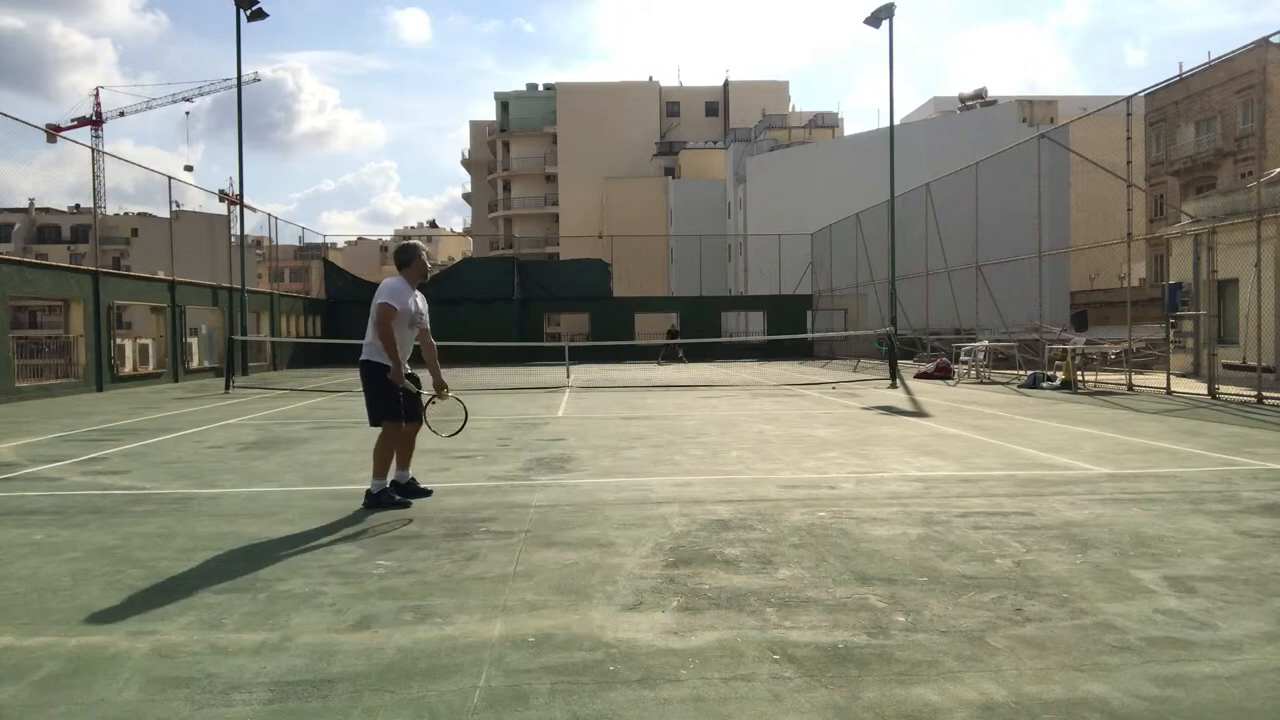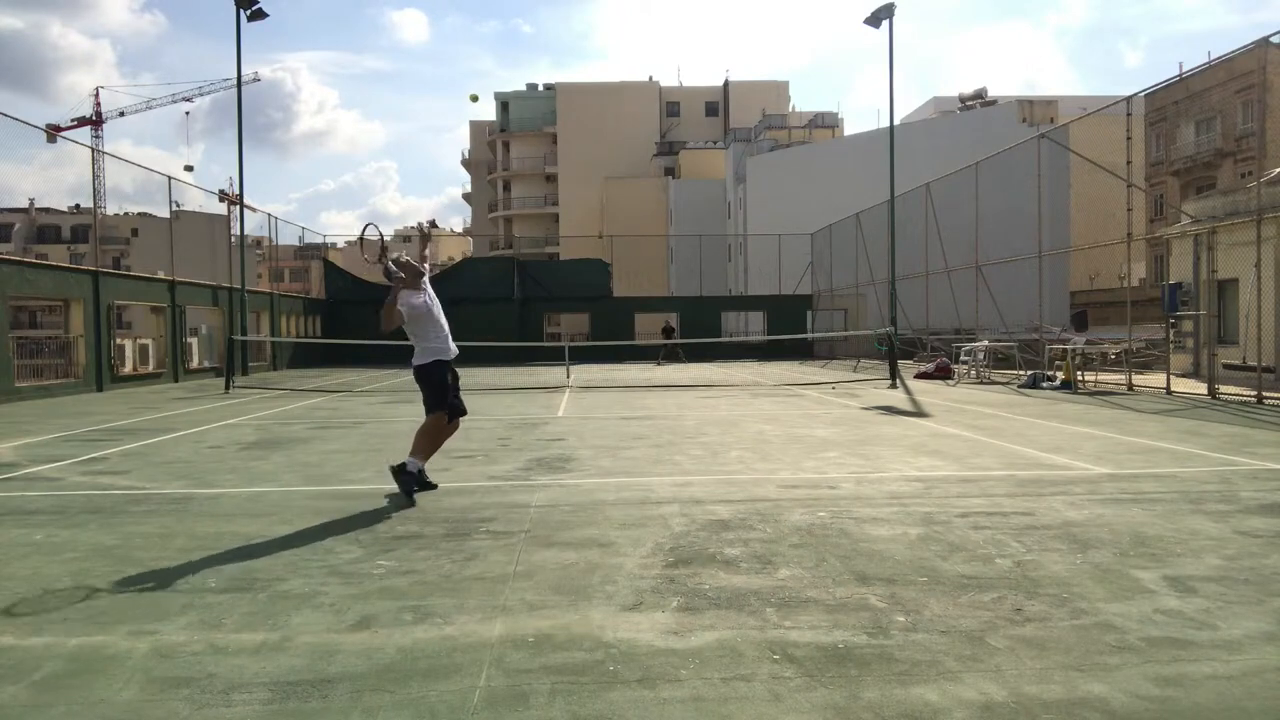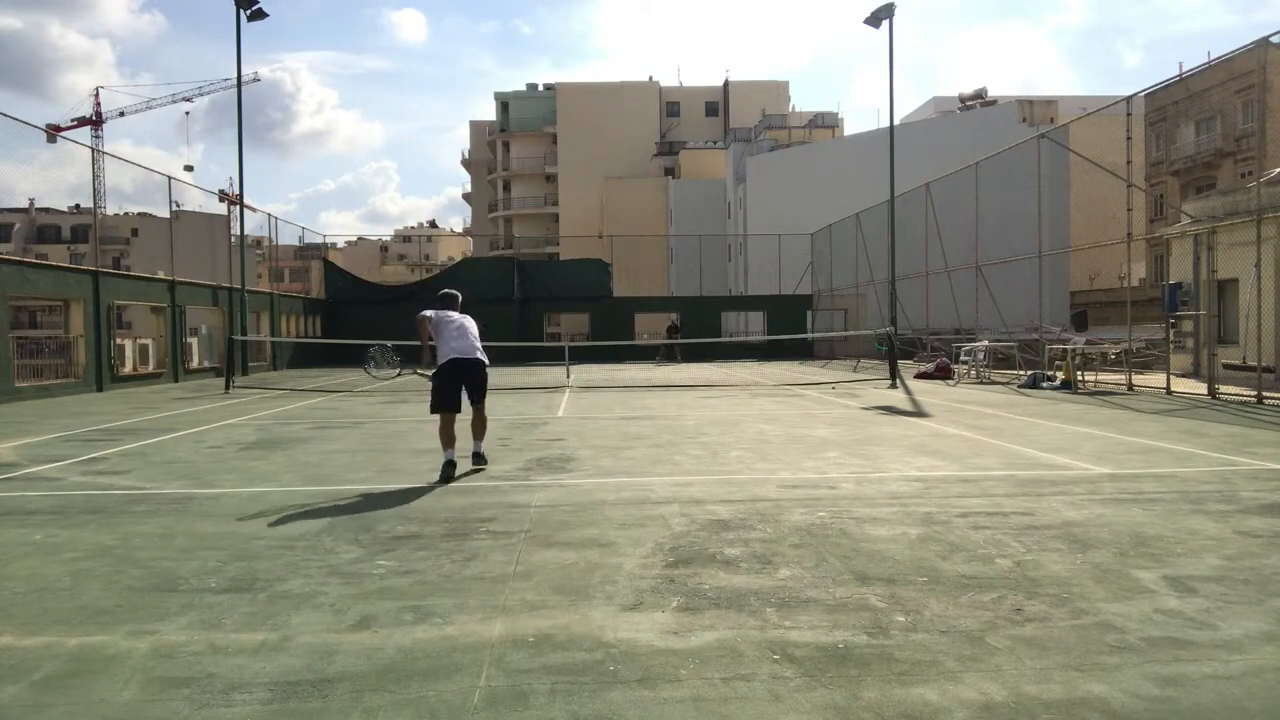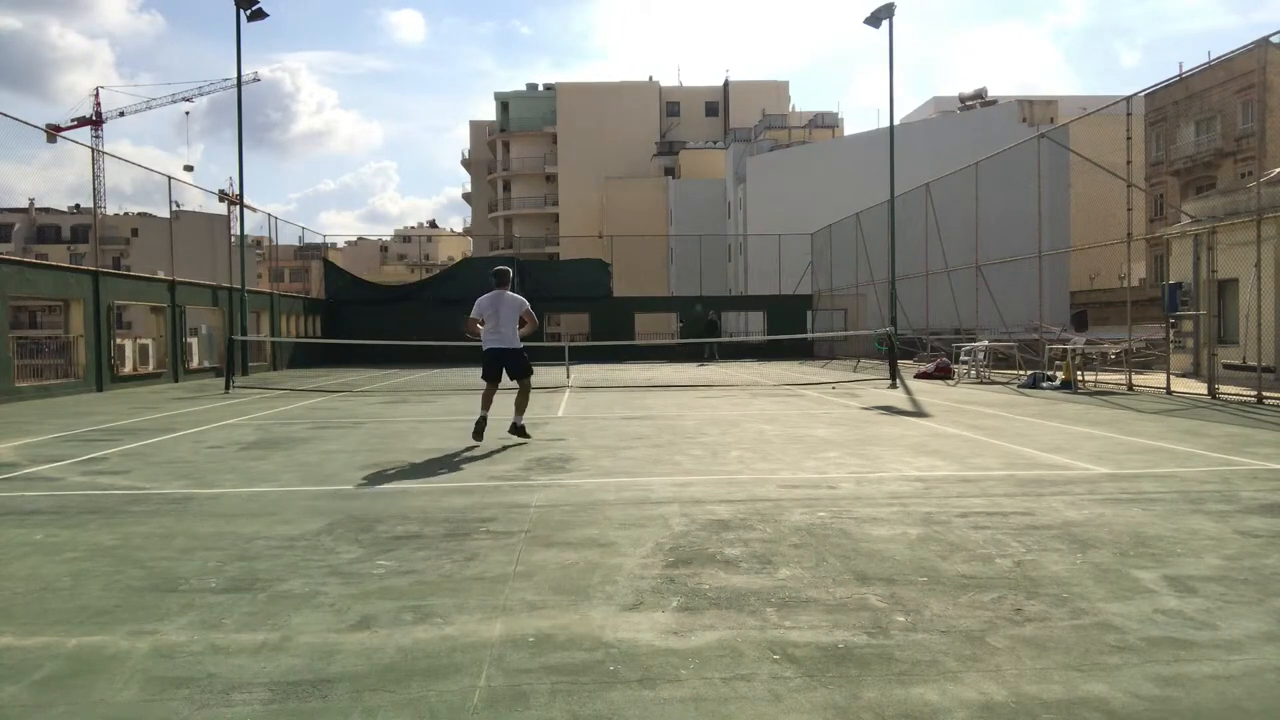
dt=0.7s
person 1, frame 1
left shoulder: (419, 299)
right shoulder: (393, 287)
left elbow: (426, 340)
right elbow: (382, 324)
left wrist: (437, 377)
right wrist: (396, 366)
left hip: (399, 370)
right hip: (379, 366)
left knee: (412, 424)
right knee: (393, 426)
left ankle: (403, 480)
right ankle: (377, 491)
person 1, frame 2
left shoulder: (423, 285)
right shoulder: (408, 301)
left elbow: (423, 265)
right elbow: (387, 325)
left wrist: (423, 238)
right wrist: (395, 291)
left hip: (442, 364)
right hip: (431, 365)
left knee: (451, 421)
right knee: (439, 418)
left ankle: (415, 468)
right ankle: (408, 469)
person 1, frame 3
left shoulder: (433, 315)
right shoulder: (469, 320)
left elbow: (422, 319)
left wrist: (426, 350)
left hip: (448, 364)
right hip: (475, 361)
left knee: (446, 418)
right knee: (479, 409)
left ankle: (449, 460)
right ankle: (478, 452)
person 1, frame 4
left shoulder: (482, 300)
right shoulder: (518, 300)
left elbow: (471, 326)
right elbow: (533, 324)
left hip: (490, 349)
right hip: (512, 348)
left knee: (491, 387)
right knee: (525, 385)
left ankle: (482, 418)
right ankle: (517, 424)
